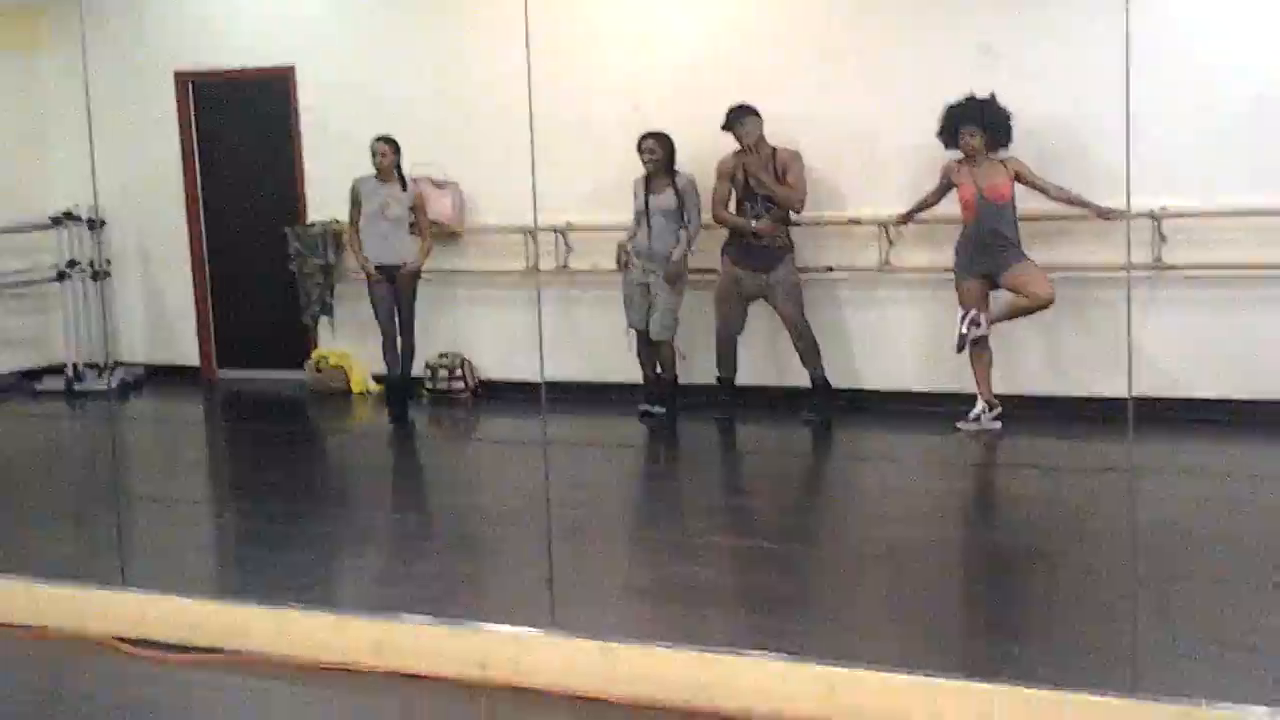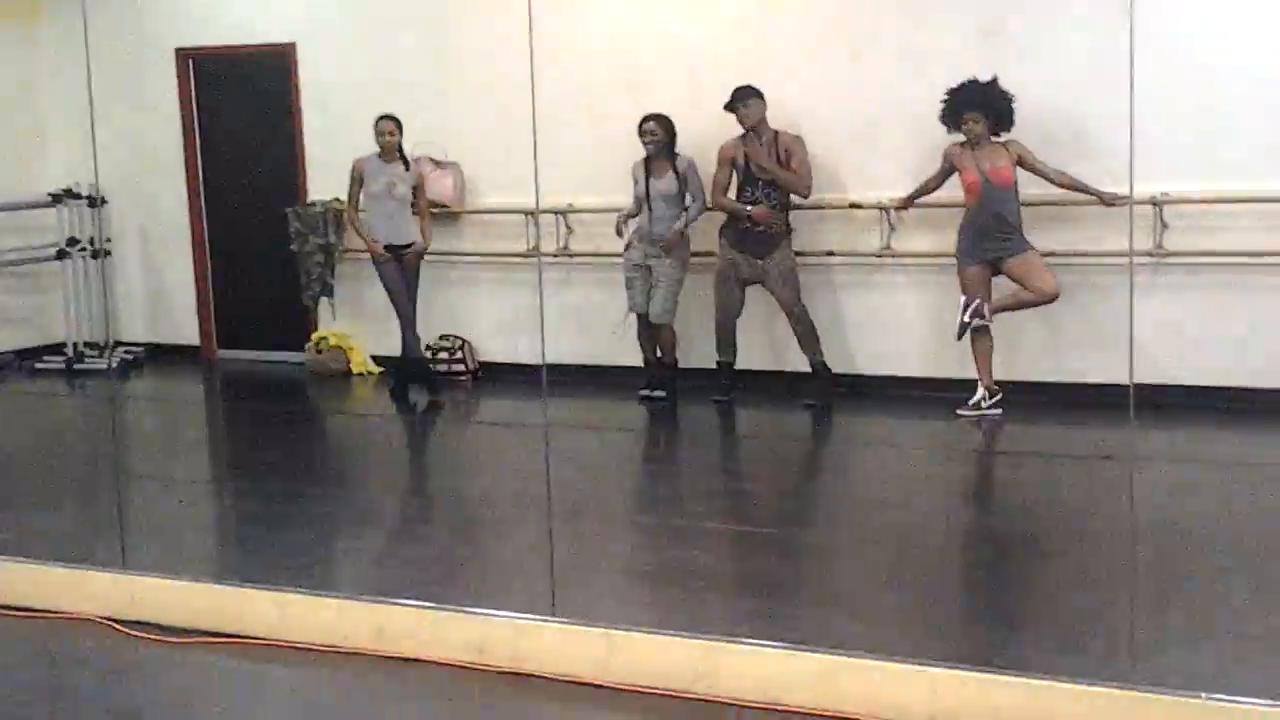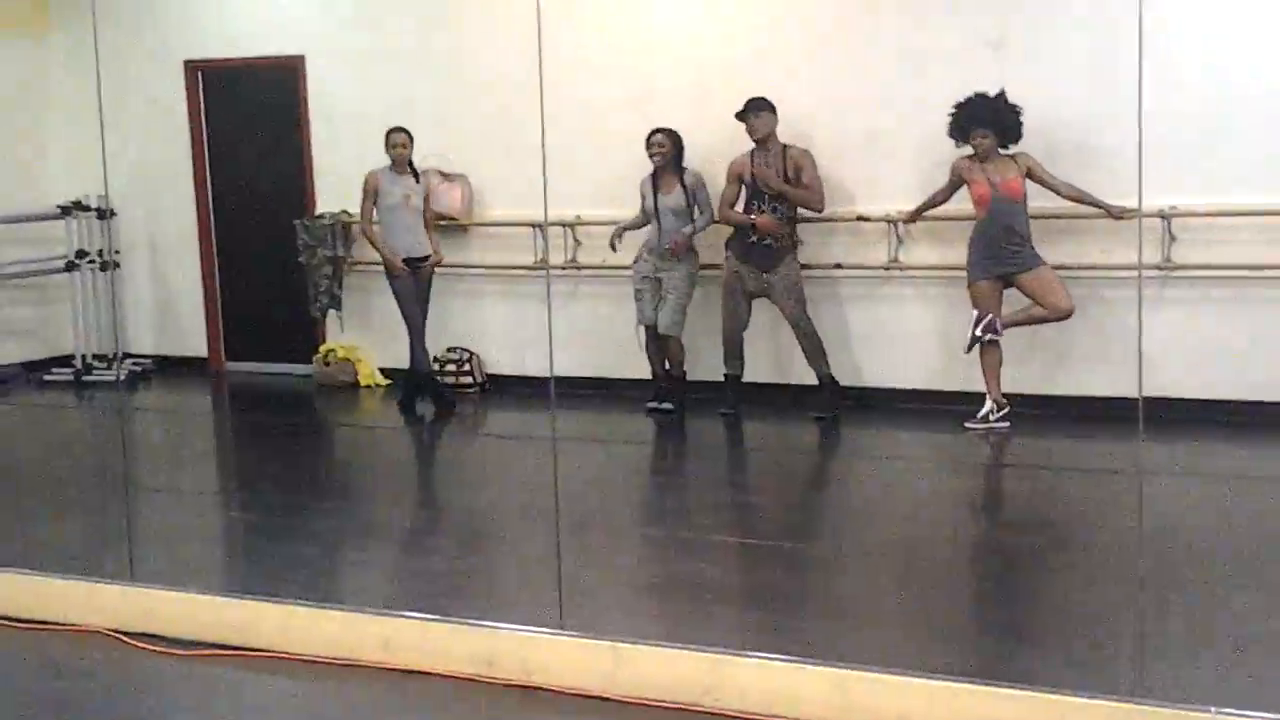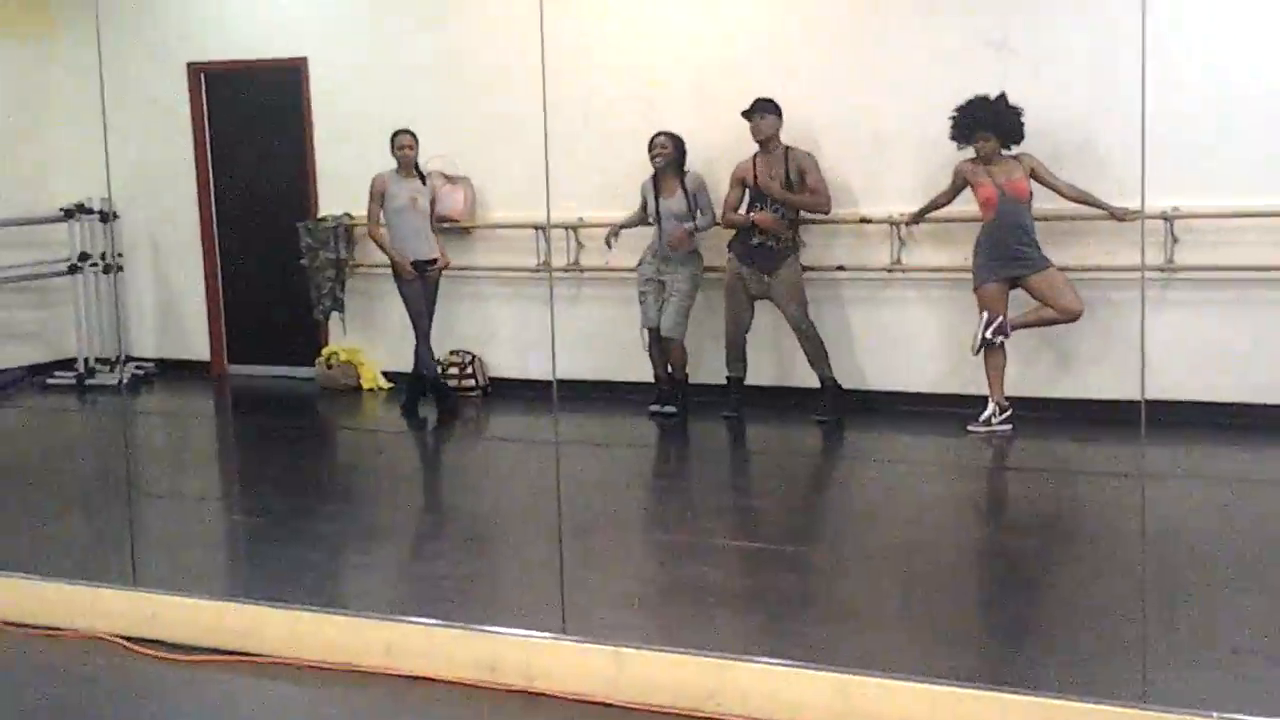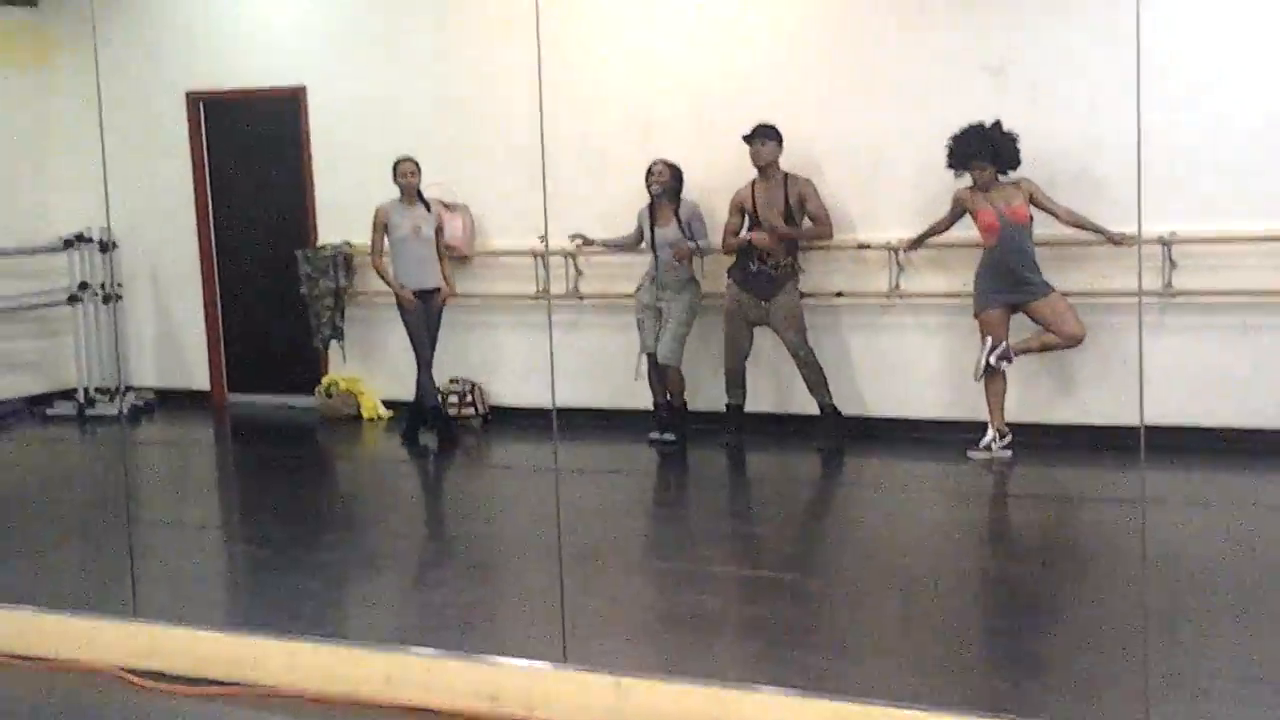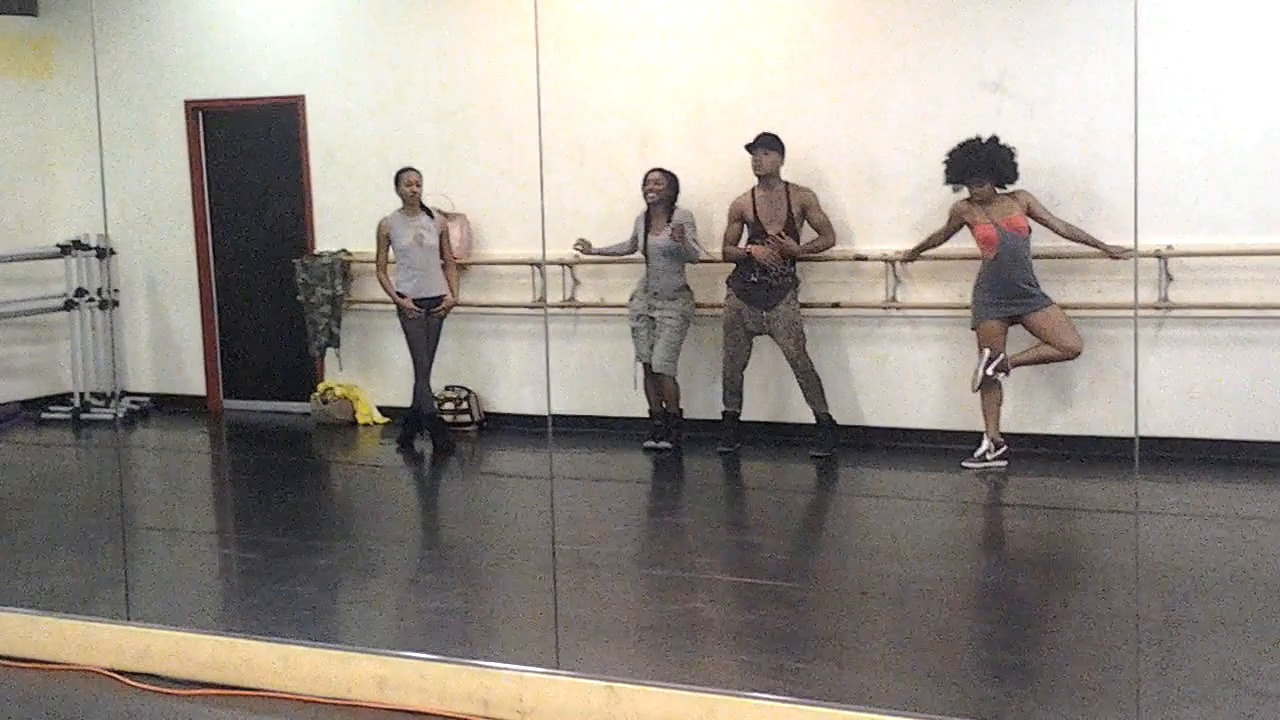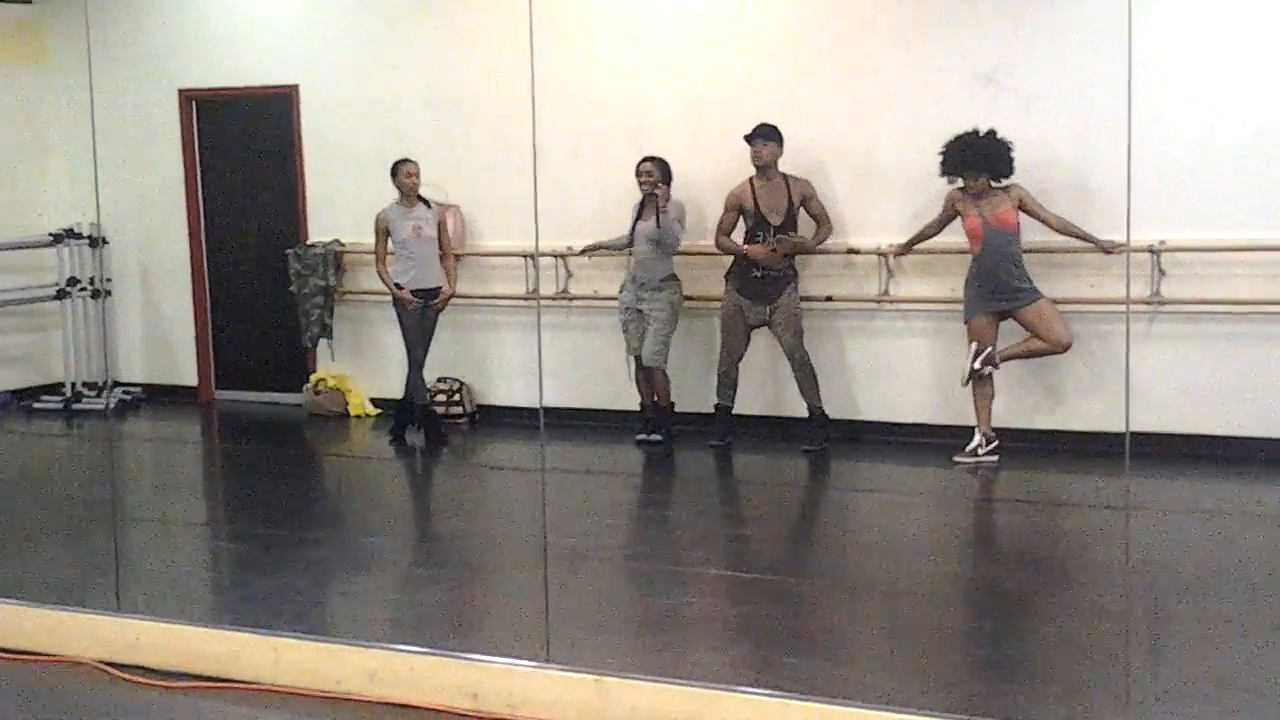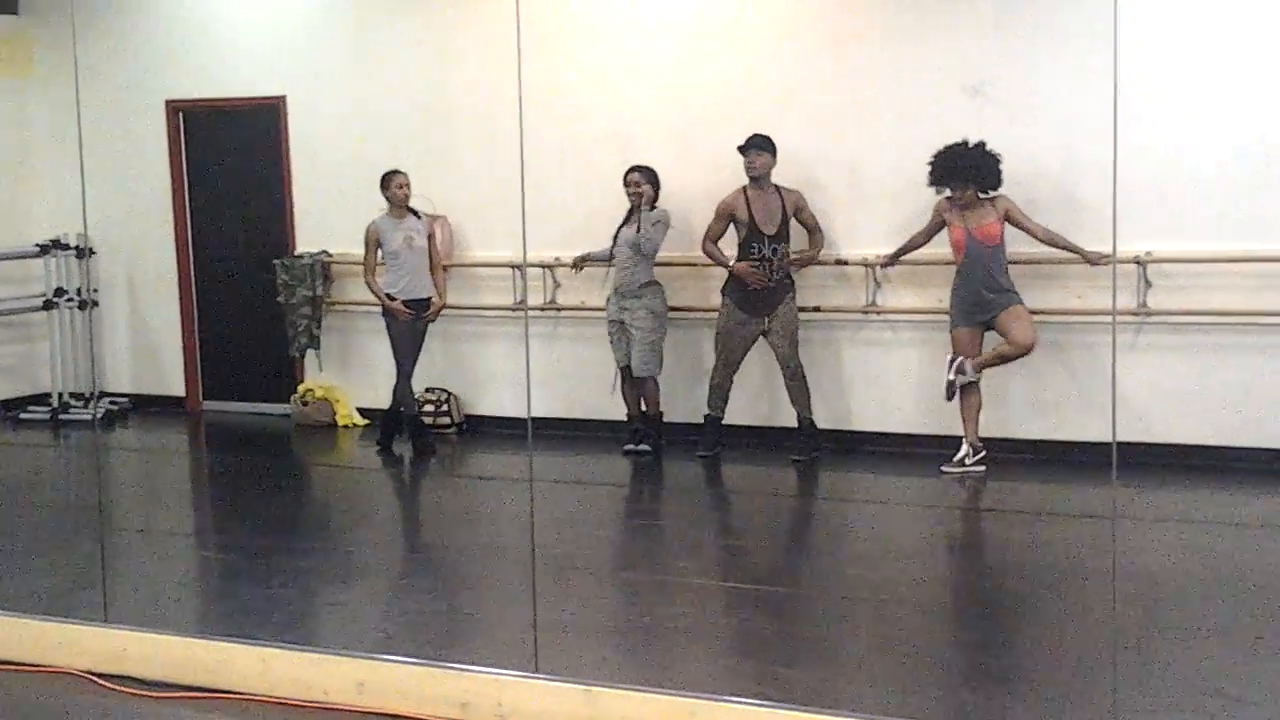
dt=0.2s
person 1, frame 1
left shoulder: (1009, 166)
right shoulder: (953, 170)
left elbow: (1051, 190)
right elbow: (933, 198)
left wrist: (1096, 208)
right wrist: (907, 215)
left hip: (1007, 254)
right hip: (970, 258)
left knee: (1043, 294)
right knee: (977, 336)
left ankle: (982, 319)
right ankle: (987, 404)
person 1, frame 2
left shoulder: (1012, 149)
right shoulder: (955, 153)
left elbow: (1054, 175)
right elbow: (935, 182)
left wrist: (1098, 193)
right wrist: (909, 199)
left hip: (1010, 241)
right hip: (973, 243)
left knee: (1048, 290)
right knee: (979, 322)
left ankle: (984, 309)
right ankle: (987, 392)
person 1, frame 3
left shoulder: (1021, 162)
right shoulder: (963, 167)
left elbow: (1062, 188)
right elbow: (943, 195)
left wrist: (1106, 207)
right wrist: (916, 213)
left hip: (1020, 253)
right hip: (984, 256)
left knee: (1062, 307)
right knee: (989, 335)
left ankle: (997, 323)
right ankle: (996, 405)
person 1, frame 4
left shoulder: (1024, 163)
right shoulder: (967, 169)
left elbow: (1065, 189)
right elbow: (946, 197)
left wrist: (1109, 208)
right wrist: (918, 214)
left hip: (1027, 254)
right hip: (991, 258)
left knee: (1072, 308)
right knee: (994, 336)
left ankle: (1006, 325)
right ankle: (998, 408)
person 1, frame 5
left shoulder: (1023, 188)
right shoulder: (966, 197)
left elbow: (1063, 214)
right elbow: (945, 223)
left wrist: (1106, 233)
right wrist: (918, 241)
left hip: (1029, 280)
right hip: (993, 284)
left knee: (1074, 333)
right knee: (993, 362)
left ankle: (1009, 351)
right ankle: (998, 434)
person 1, frame 6
left shoulder: (1020, 200)
right shoulder: (964, 210)
left elbow: (1059, 227)
right elbow: (942, 235)
left wrist: (1104, 247)
right wrist: (914, 252)
left hip: (1027, 293)
right hip: (991, 296)
left knee: (1072, 347)
right knee: (990, 372)
left ankle: (1005, 362)
right ankle: (994, 444)
person 1, frame 7
left shoulder: (1013, 194)
right shoulder: (957, 199)
left elbow: (1053, 221)
right elbow: (936, 226)
left wrist: (1097, 241)
right wrist: (907, 245)
left hip: (1018, 286)
right hip: (981, 290)
left knee: (1061, 340)
right knee: (982, 368)
left ankle: (993, 357)
right ankle: (985, 438)
person 1, frame 8
left shoulder: (999, 205)
right shoulder: (945, 209)
left elbow: (1039, 232)
right elbow: (923, 236)
left wrist: (1083, 253)
right wrist: (895, 256)
left hip: (1001, 295)
right hip: (965, 300)
left knee: (1024, 341)
right knee: (968, 379)
left ankle: (967, 367)
right ankle: (972, 449)
person 2, frame 1
left shoulder: (788, 158)
right shoulder: (729, 164)
left elbow: (796, 203)
right elbow: (718, 212)
left wrist: (760, 173)
right wrist: (754, 225)
left hip: (778, 256)
right hip: (738, 257)
left knee: (797, 323)
right knee: (727, 328)
left ankle: (821, 389)
right ankle: (726, 391)
person 2, frame 2
left shoulder: (790, 143)
right shoulder: (730, 149)
left elbow: (804, 188)
right elbow: (717, 198)
left wrist: (765, 162)
right wrist: (750, 211)
left hip: (775, 241)
right hip: (736, 242)
left knee: (794, 308)
right knee: (726, 312)
left ankle: (821, 374)
right ankle: (726, 375)
person 2, frame 3
left shoulder: (798, 157)
right shoulder: (740, 165)
left elbow: (817, 202)
right elbow: (724, 212)
left wrist: (776, 183)
right wrist: (755, 220)
left hip: (781, 255)
right hip: (741, 255)
left knee: (800, 322)
right knee: (733, 325)
left ankle: (828, 387)
right ankle: (733, 387)
person 2, frame 4
left shoulder: (801, 160)
right shoulder: (743, 169)
left elbow: (824, 204)
right elbow: (727, 217)
left wrist: (780, 194)
right wrist: (755, 218)
left hip: (783, 258)
right hip: (743, 257)
left knee: (802, 324)
right knee: (735, 328)
left ankle: (830, 389)
right ankle: (735, 390)
person 2, frame 5
left shoulder: (800, 187)
right shoulder: (742, 196)
left elbow: (826, 230)
right elbow: (727, 244)
left wrist: (786, 231)
right wrist: (752, 238)
left hip: (781, 284)
right hip: (742, 284)
left knee: (800, 350)
right knee: (735, 354)
left ankle: (829, 414)
right ankle: (735, 416)
person 2, frame 6
left shoulder: (801, 197)
right shoulder: (741, 204)
left elbow: (828, 237)
right elbow: (726, 251)
left wrist: (797, 249)
right wrist: (750, 250)
left hip: (782, 294)
right hip: (742, 293)
left knee: (799, 360)
right knee: (733, 363)
left ankle: (825, 425)
right ankle: (731, 426)
person 2, frame 7
left shoulder: (800, 187)
right shoulder: (739, 194)
left elbow: (825, 224)
right elbow: (720, 238)
left wrist: (809, 244)
right wrist: (746, 249)
left hip: (782, 285)
right hip: (742, 286)
left knee: (796, 352)
right knee: (730, 355)
left ankle: (818, 420)
right ankle: (723, 419)
person 2, frame 8
left shoulder: (792, 199)
right shoulder: (732, 203)
left elbow: (816, 231)
right elbow: (708, 243)
left wrist: (812, 254)
right wrist: (732, 265)
left hip: (780, 295)
right hip: (740, 296)
left knee: (790, 363)
right knee: (724, 365)
left ankle: (807, 430)
right ankle: (713, 429)
person 3, frame 1
left shoulder: (411, 192)
right shoulder: (360, 187)
left elbow: (426, 235)
right elbow: (353, 228)
left wrist: (418, 262)
right wrist: (362, 261)
left hip: (404, 270)
right hip: (377, 270)
left knee: (406, 332)
right knee: (388, 333)
left ankle: (403, 392)
right ankle: (393, 393)
person 3, frame 2
left shoulder: (412, 172)
right shoulder: (362, 166)
left elbow: (424, 214)
right elbow: (352, 209)
left wrist: (425, 241)
right wrist: (368, 241)
left hip: (409, 248)
right hip: (382, 248)
left knee: (409, 313)
right knee: (405, 312)
left ankle: (405, 375)
right ankle: (420, 371)
person 3, frame 3
left shoulder: (421, 183)
right shoulder: (375, 179)
right elbow: (366, 224)
left wrist: (437, 253)
right wrist: (387, 256)
left hip: (423, 261)
right hip: (397, 263)
left knee: (419, 328)
right knee: (416, 328)
left ankle: (410, 393)
right ankle: (434, 390)
person 3, frame 4
left shoulder: (428, 184)
right shoulder: (382, 182)
right elbow: (373, 228)
left wrist: (443, 255)
right wrist: (396, 258)
left hip: (430, 263)
right hip: (405, 265)
left knee: (424, 331)
right knee: (422, 331)
left ankle: (413, 396)
right ankle: (440, 394)
person 3, frame 5
left shoulder: (432, 211)
right shoulder: (386, 212)
right elbow: (376, 258)
left wrist: (449, 284)
right wrist: (397, 289)
left hip: (434, 292)
right hip: (409, 293)
left knee: (426, 360)
right knee: (424, 360)
left ankle: (413, 424)
right ankle: (440, 422)
person 3, frame 6
left shoulder: (437, 220)
right shoulder: (388, 224)
left elbow: (449, 263)
right elbow: (381, 270)
left wrist: (453, 294)
right wrist: (397, 299)
left hip: (436, 300)
right hip: (410, 302)
left knee: (424, 368)
right knee: (421, 367)
left ankle: (409, 430)
right ankle: (437, 430)
person 3, frame 7
left shoulder: (434, 212)
right shoulder: (386, 217)
left elbow: (447, 254)
right elbow: (380, 262)
left wrist: (450, 287)
right wrist: (395, 291)
left hip: (433, 292)
right hip: (406, 294)
left knee: (418, 360)
right knee: (416, 359)
left ankle: (402, 421)
right ankle: (429, 422)
person 3, frame 8
left shoulder: (425, 223)
right shoulder: (377, 228)
left elbow: (436, 266)
right elbow: (369, 274)
left wrist: (441, 298)
right wrist: (387, 302)
left hip: (423, 303)
right hip: (397, 305)
left knee: (407, 370)
right knee: (404, 370)
left ankle: (388, 430)
right ankle: (417, 433)
person 4, frame 1
left shoulder: (683, 182)
right shoulder: (639, 183)
left elbow: (694, 224)
left wrist: (679, 257)
right wrist: (625, 243)
left hip: (667, 265)
right hip: (637, 263)
left knee: (661, 333)
right knee: (641, 331)
left ankle: (668, 393)
right ankle: (650, 390)
person 4, frame 2
left shoulder: (684, 165)
right shoulder: (638, 167)
left elbow: (699, 203)
left wrist: (679, 228)
right wrist: (625, 215)
left hip: (669, 249)
right hip: (638, 247)
left knee: (660, 316)
right knee: (642, 315)
left ankle: (667, 376)
right ankle: (651, 374)
person 4, frame 3
left shoulder: (691, 178)
right shoulder: (646, 182)
left elbow: (707, 215)
left wrist: (686, 232)
right wrist: (623, 227)
left hip: (680, 263)
right hip: (648, 260)
left knee: (669, 329)
right knee: (650, 327)
left ankle: (676, 389)
right ankle: (660, 386)
person 4, frame 4
left shoulder: (693, 181)
right shoulder: (648, 185)
left elbow: (710, 217)
left wrist: (688, 228)
right wrist: (619, 225)
left hip: (684, 265)
right hip: (652, 263)
left knee: (671, 332)
right knee: (653, 330)
left ankle: (679, 392)
right ankle: (662, 390)
person 4, frame 5
left shoulder: (688, 209)
right shoulder: (645, 213)
left elbow: (706, 245)
right elbow: (633, 241)
left wrist: (690, 248)
right wrist: (595, 242)
left hip: (681, 292)
right hip: (651, 289)
left knee: (667, 358)
right knee: (652, 357)
left ankle: (678, 420)
right ankle: (662, 417)
person 4, frame 6
left shoulder: (682, 216)
right shoulder: (642, 220)
left elbow: (694, 256)
right elbow: (631, 246)
left wrist: (681, 241)
right wrist: (594, 250)
left hip: (675, 302)
right hip: (644, 299)
left knee: (663, 367)
right knee: (648, 366)
left ankle: (673, 426)
right ankle: (657, 425)
person 4, frame 7
left shoulder: (673, 206)
right shoulder: (638, 208)
left elbow: (673, 244)
left wrist: (664, 210)
right wrist: (599, 245)
left hip: (663, 292)
right hip: (633, 290)
left knee: (653, 360)
right knee: (639, 359)
left ankle: (665, 420)
right ankle: (649, 418)
person 4, frame 8
left shoulder: (659, 215)
right shoulder: (628, 217)
left elbow: (648, 248)
left wrist: (646, 208)
right wrist: (589, 256)
left hip: (645, 300)
right hip: (618, 300)
left knee: (643, 370)
right knee: (626, 370)
left ankle: (653, 431)
right ankle: (636, 429)
